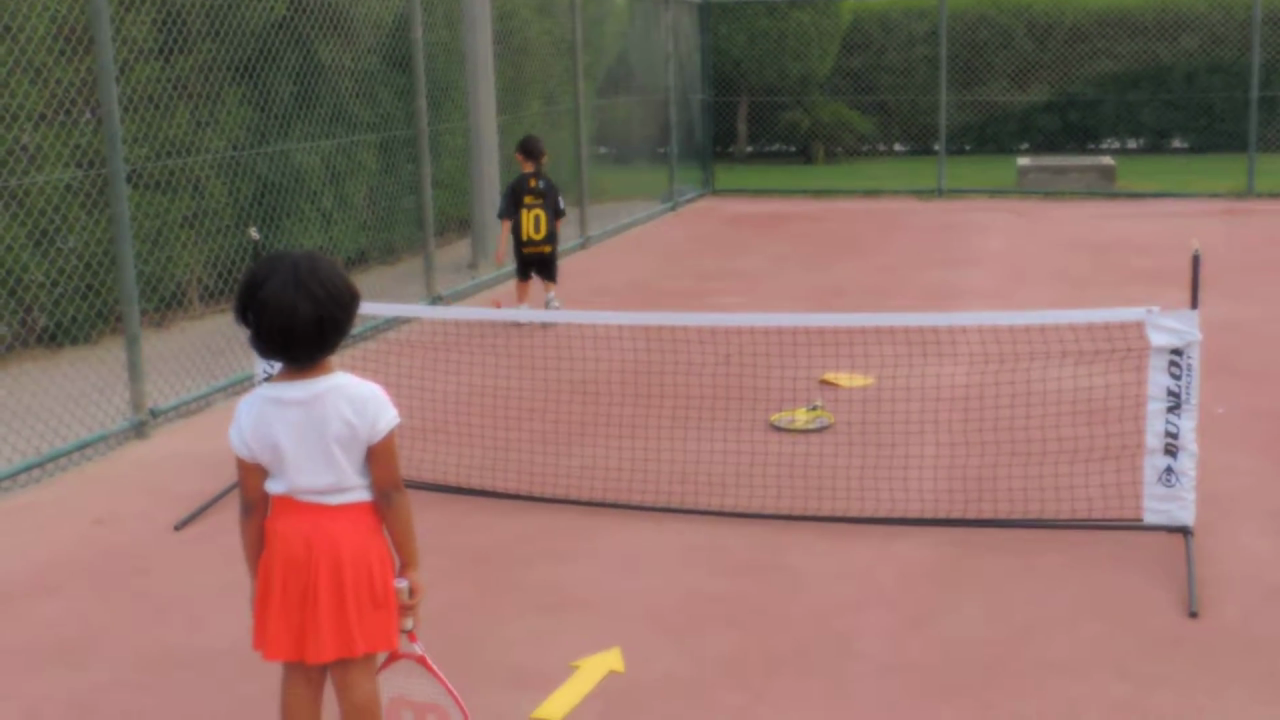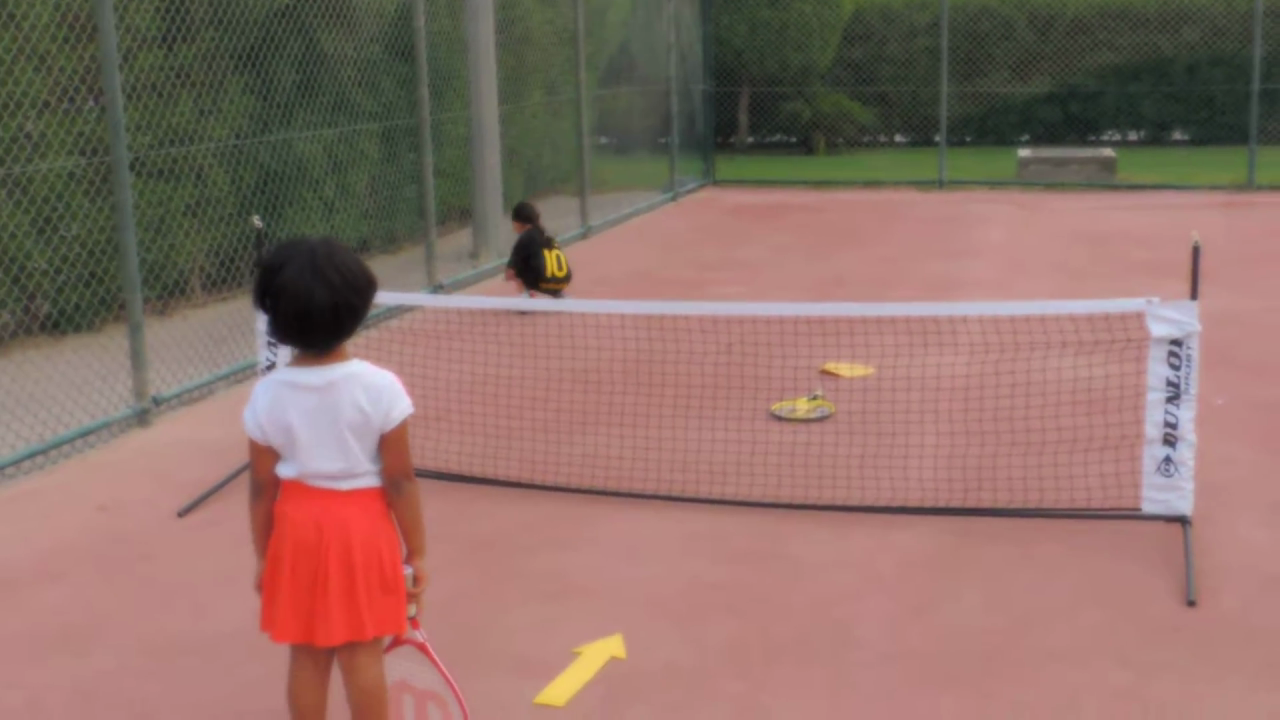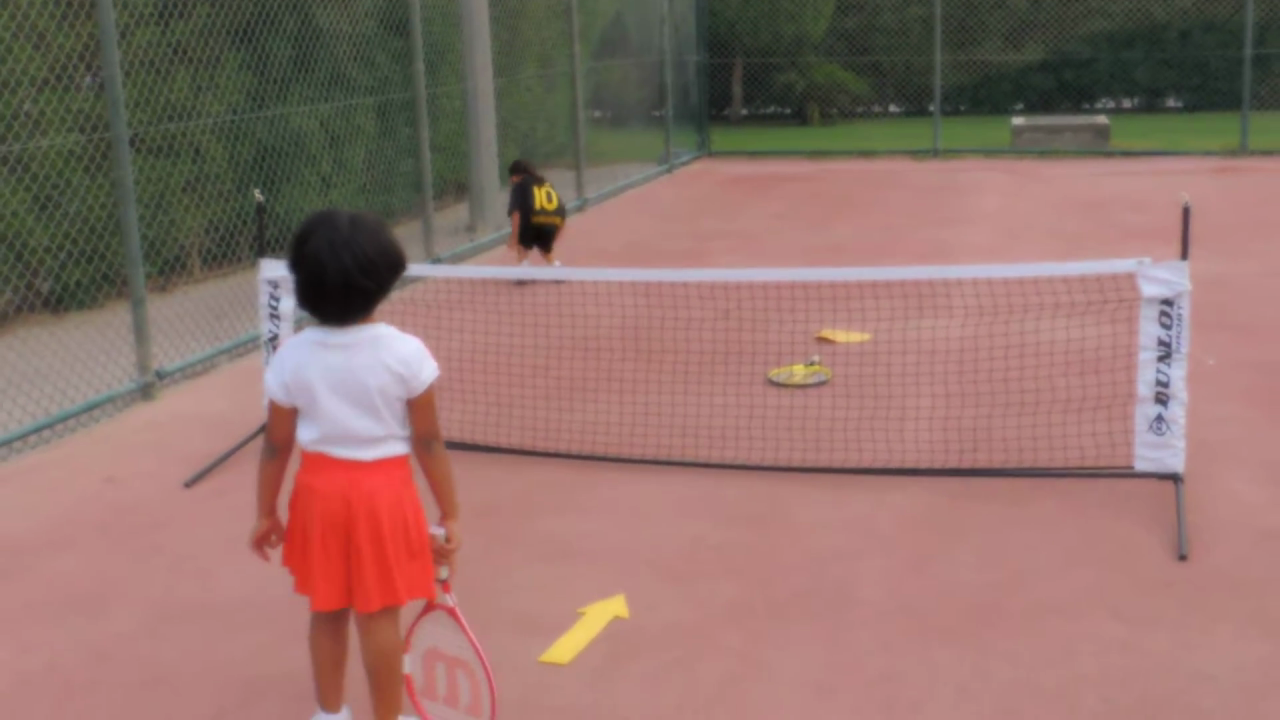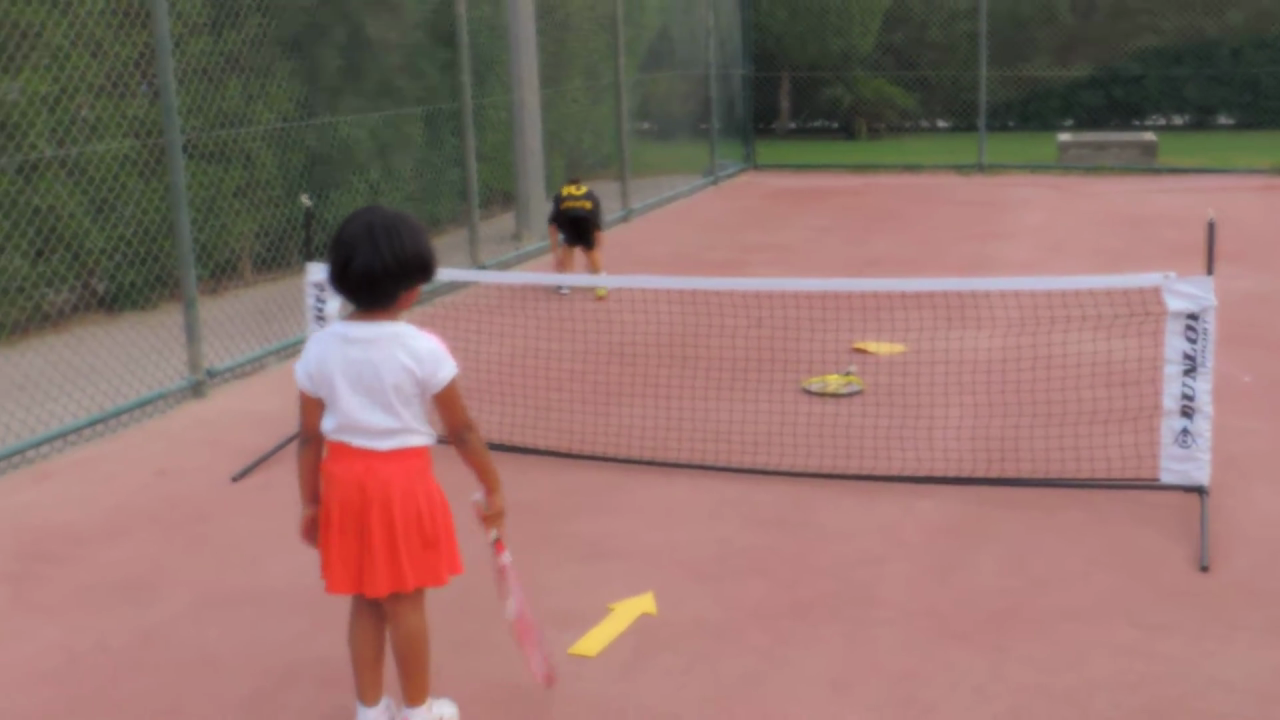
dt=0.4s
person 1, frame 1
left shoulder: (252, 411)
right shoulder: (365, 399)
left elbow: (252, 506)
right elbow: (390, 493)
left wrist: (256, 575)
right wrist: (409, 564)
left hip: (289, 542)
right hip: (352, 542)
left knee: (300, 669)
right knee: (355, 670)
person 1, frame 2
left shoulder: (268, 395)
right shoulder: (380, 387)
left elbow: (263, 486)
right elbow: (400, 481)
left wrist: (263, 554)
right wrist: (415, 553)
left hip: (299, 524)
right hip: (362, 525)
left knee: (307, 652)
right knee: (361, 653)
person 1, frame 3
left shoulder: (291, 357)
right shoulder: (406, 353)
left elbow: (275, 446)
right elbow: (428, 443)
left wrist: (265, 513)
right wrist: (449, 514)
left hip: (320, 489)
right hip: (383, 490)
left knee: (328, 609)
right knee: (380, 615)
person 1, frame 4
left shoulder: (319, 347)
right shoulder: (422, 349)
left elbow: (309, 436)
right elbow: (461, 429)
left wrist: (309, 502)
right wrist: (492, 489)
left hip: (345, 478)
right hip: (403, 478)
left knee: (365, 599)
right knee: (405, 601)
